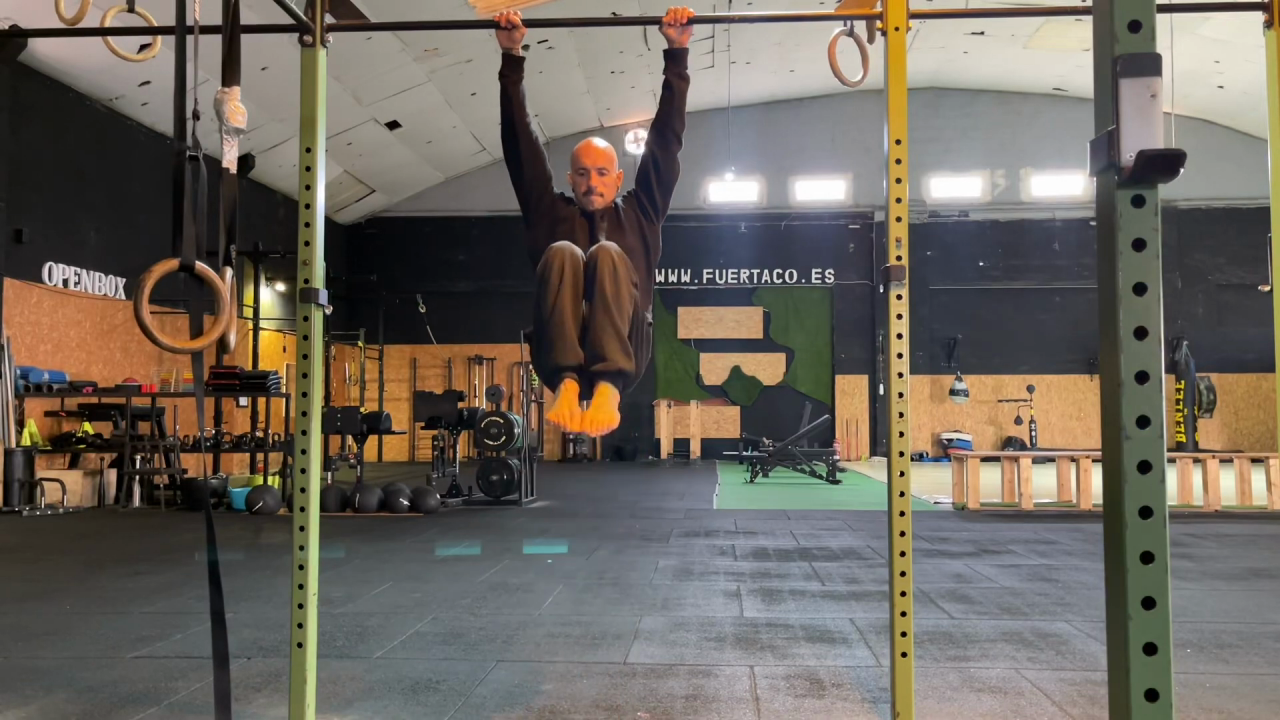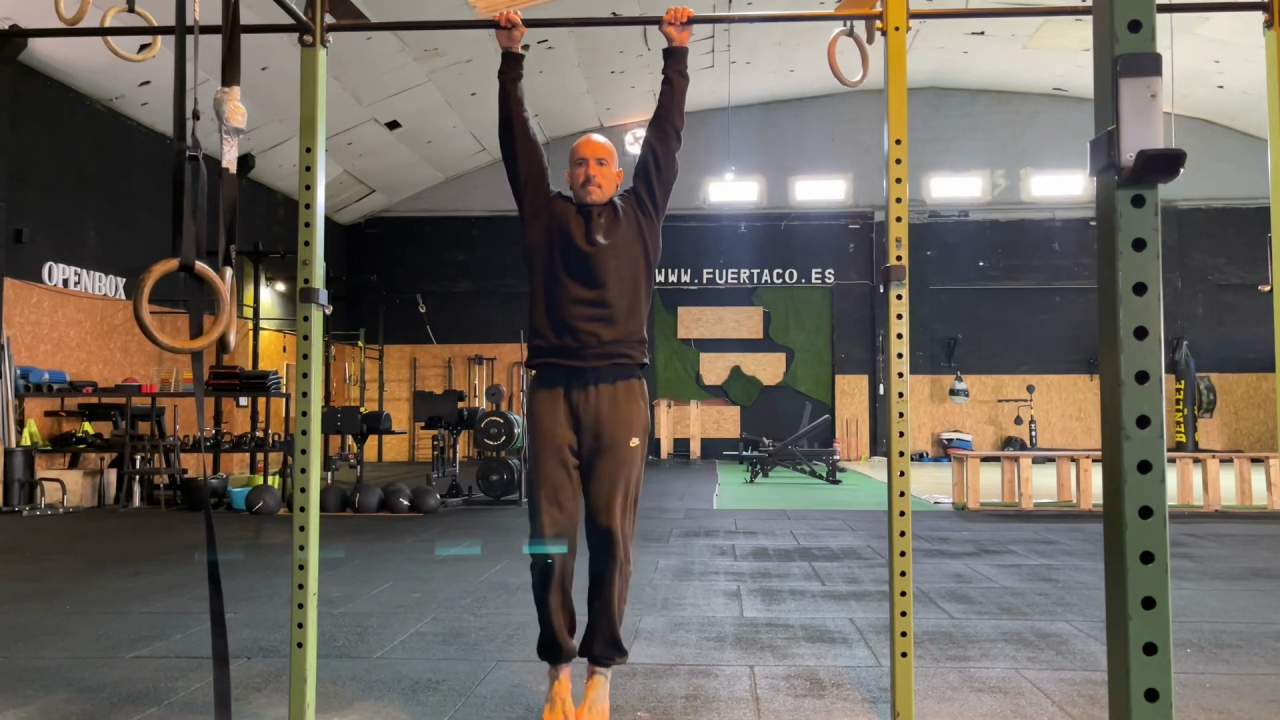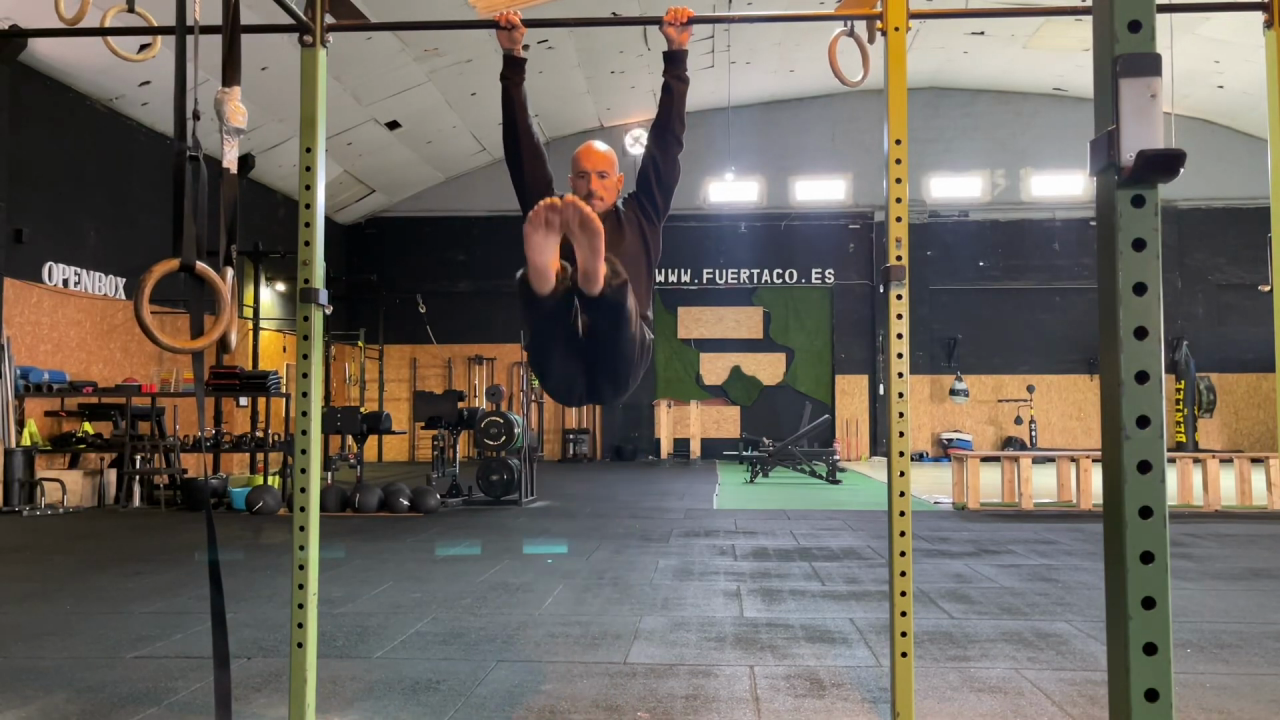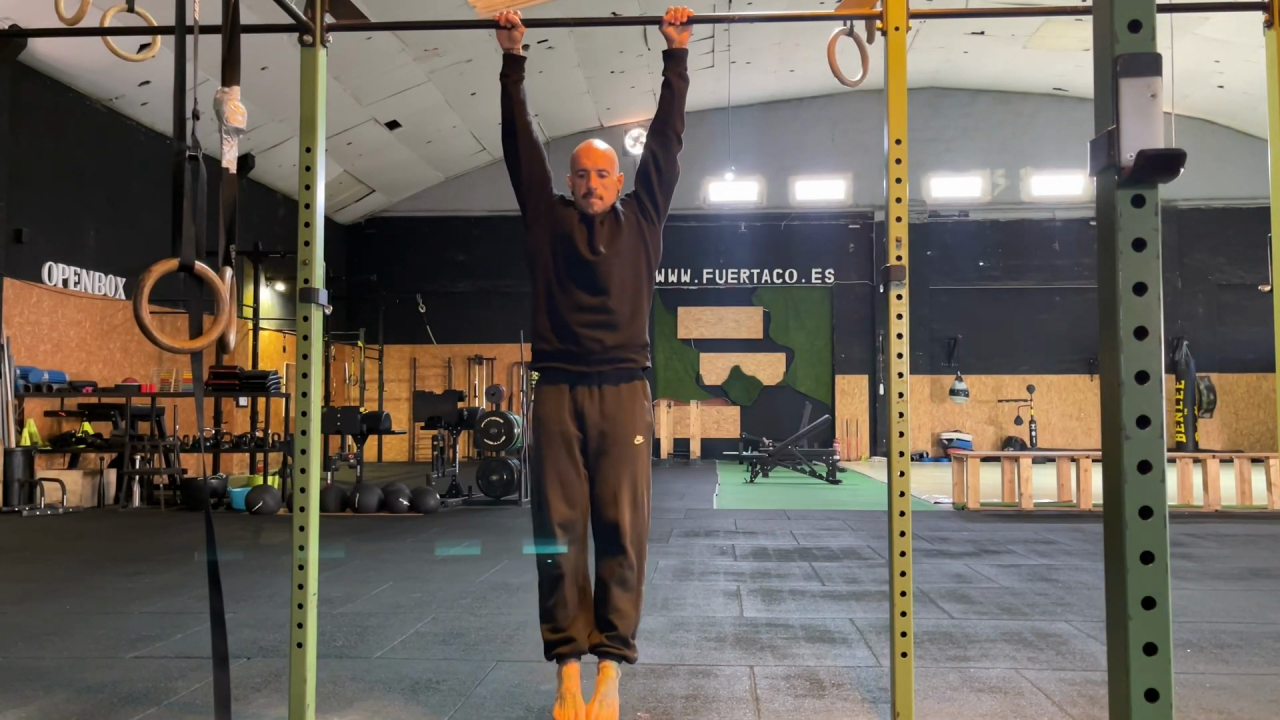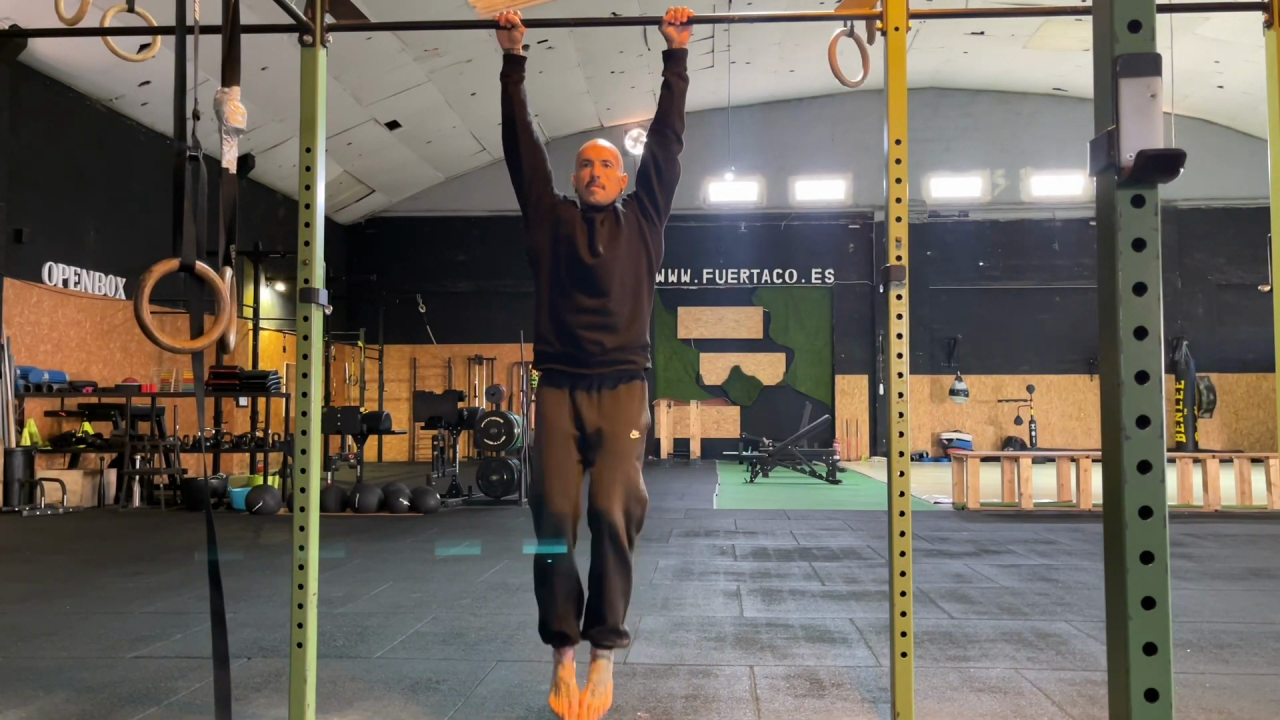
dt=1s
person 1, frame 1
left shoulder: (639, 214)
right shoulder: (549, 212)
left elbow: (667, 137)
right elbow: (519, 137)
left wrist: (677, 53)
right wrist: (512, 56)
left hip: (624, 348)
right hip: (560, 347)
left knee: (608, 256)
right knee: (562, 255)
left ankle: (608, 386)
right ankle: (567, 381)
person 1, frame 2
left shoulder: (639, 213)
right shoulder: (546, 213)
left elbow: (664, 137)
right elbow: (517, 140)
left hip: (620, 388)
right hip: (555, 387)
left knee: (612, 530)
right knee: (551, 530)
person 1, frame 3
left shoulder: (640, 215)
right shoulder: (547, 206)
left elbow: (667, 141)
right elbow: (520, 144)
left wrist: (676, 54)
right wrist: (512, 58)
left hip: (618, 360)
right hip: (561, 366)
left knee: (615, 300)
right knee: (550, 306)
left ankle: (594, 274)
right ankle: (544, 273)
person 1, frame 4
left shoulder: (640, 217)
right shoulder: (547, 218)
left elbow: (665, 139)
right elbow: (519, 141)
right wrist: (512, 59)
left hip: (623, 390)
right hip: (559, 391)
left knee: (622, 532)
right knee: (559, 533)
person 1, frame 5
left shoulder: (642, 216)
right shoulder: (549, 217)
left elbow: (666, 139)
right elbow: (520, 142)
right wrist: (512, 59)
left hip: (622, 388)
right hip: (559, 389)
left knee: (614, 514)
right knee: (554, 516)
left ankle: (604, 651)
right ankle: (562, 652)
